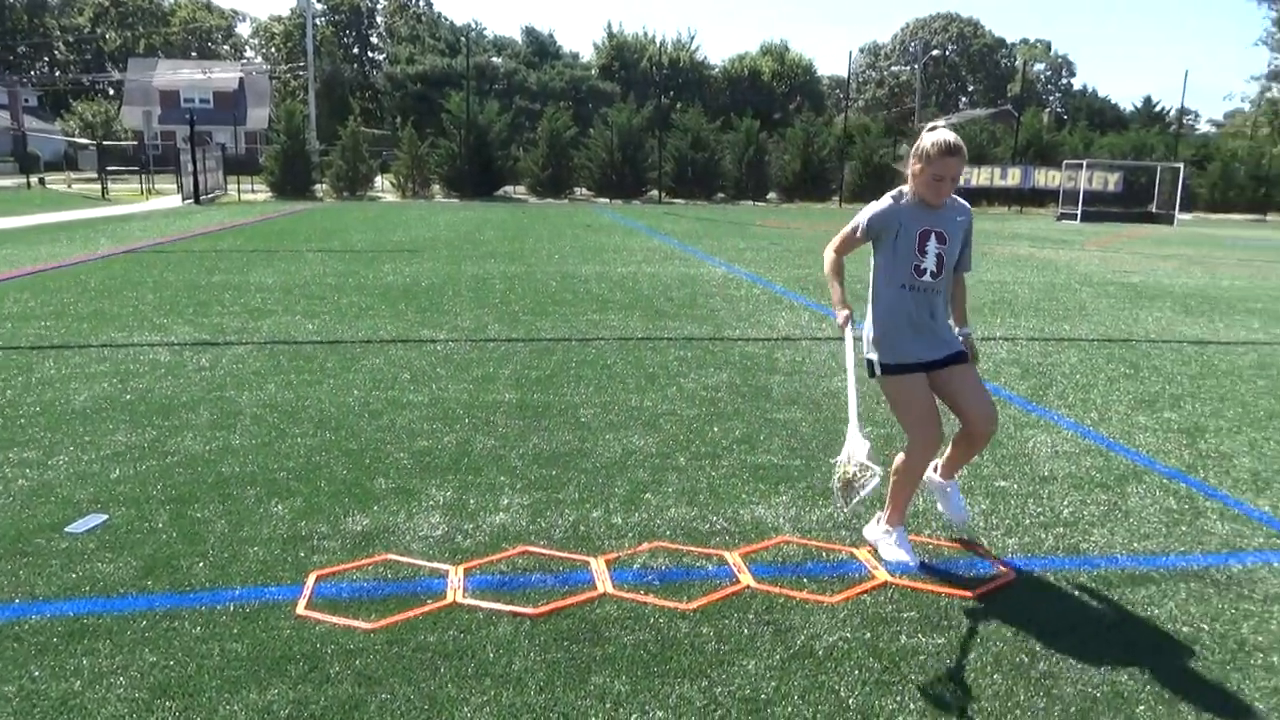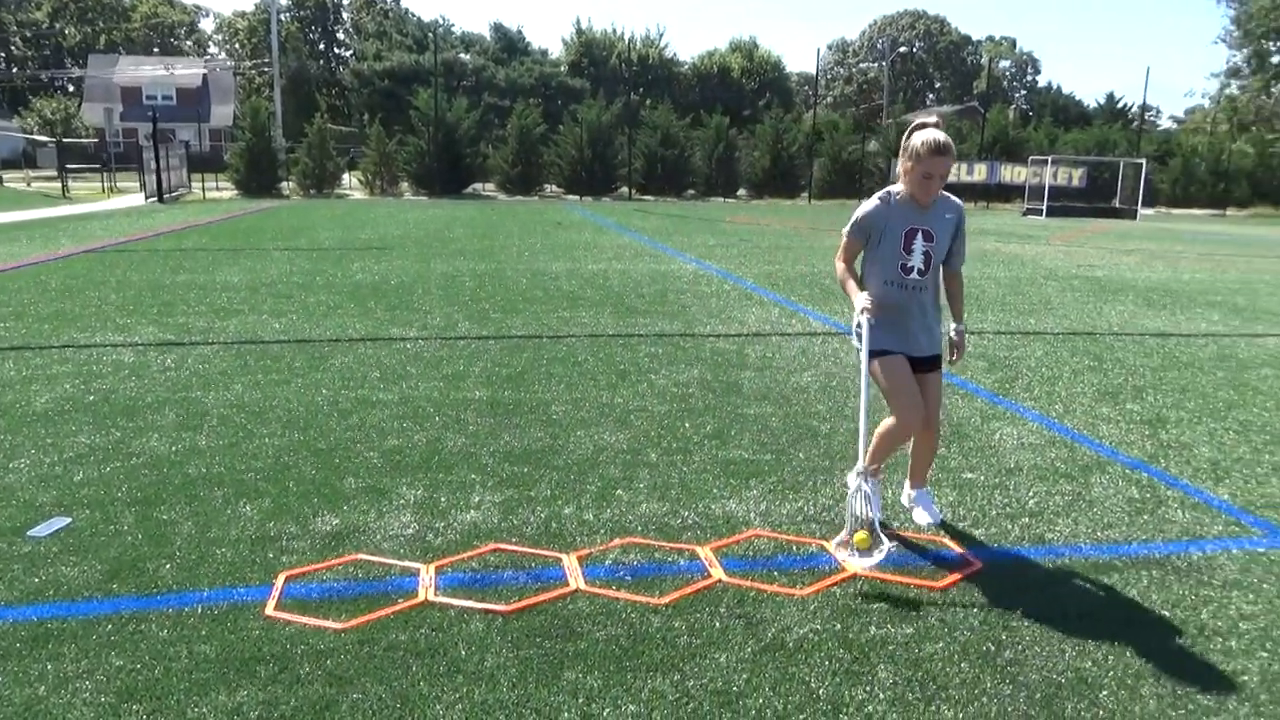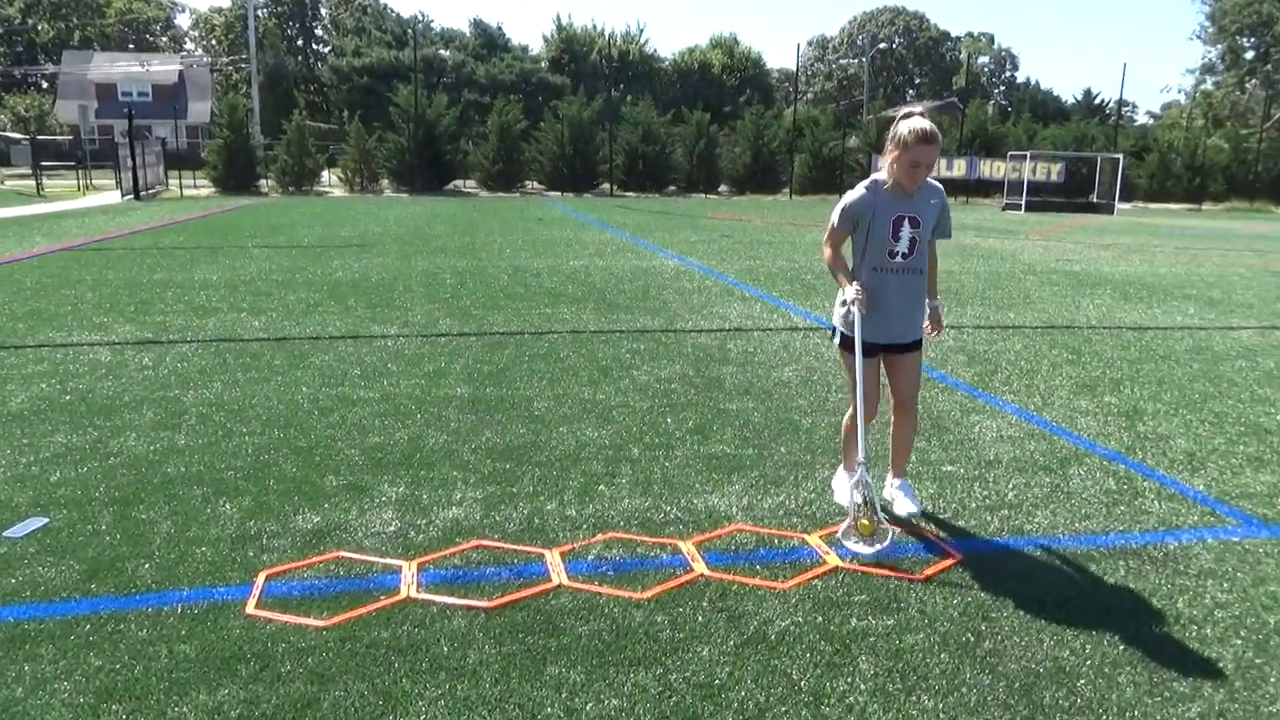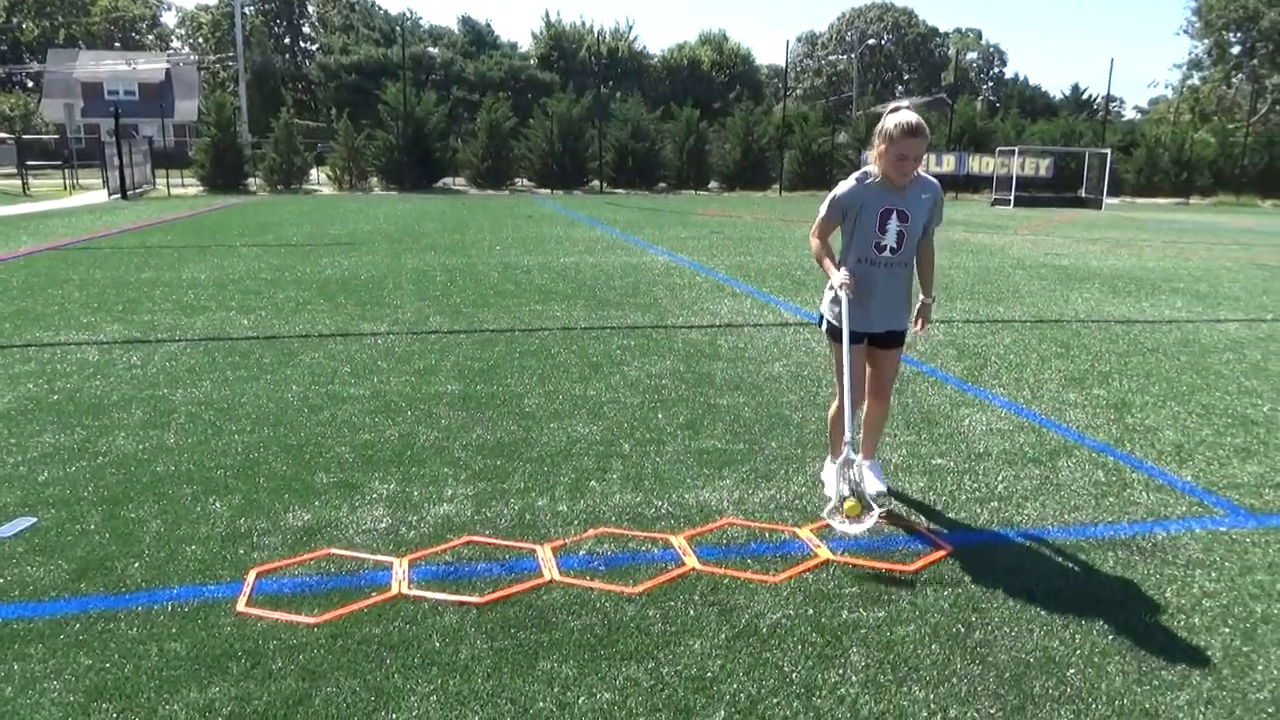
dt=0.2s
person 1, frame 1
left shoulder: (961, 215)
right shoulder: (886, 213)
right elbow: (834, 252)
left wrist: (963, 331)
right wrist: (841, 303)
left hip: (940, 340)
right hip: (894, 344)
left knee: (983, 423)
right knee: (922, 442)
left ankle: (944, 476)
right ankle: (887, 527)
person 1, frame 2
left shoulder: (952, 211)
right shoulder: (875, 211)
right elbow: (843, 260)
left wrist: (958, 325)
right wrist: (856, 295)
left hip: (926, 336)
right hip: (880, 333)
left knee: (928, 426)
right knee: (908, 416)
left ankle: (916, 489)
right ankle: (868, 478)
person 1, frame 3
left shoulder: (936, 197)
right shoulder: (862, 199)
right elbow: (830, 247)
left wrist: (933, 301)
right wrist: (847, 286)
left hip: (907, 323)
right hip: (861, 321)
left knee: (908, 408)
right knee: (865, 408)
left ankle: (898, 478)
right ankle: (847, 473)
person 1, frame 4
left shoulder: (929, 191)
right shoulder: (851, 192)
right elbow: (817, 237)
left wrist: (926, 295)
right wrist: (834, 271)
left hip: (893, 313)
right hip: (849, 312)
left knee: (881, 393)
right knee: (851, 396)
left ankle: (867, 459)
right ankle: (834, 464)
